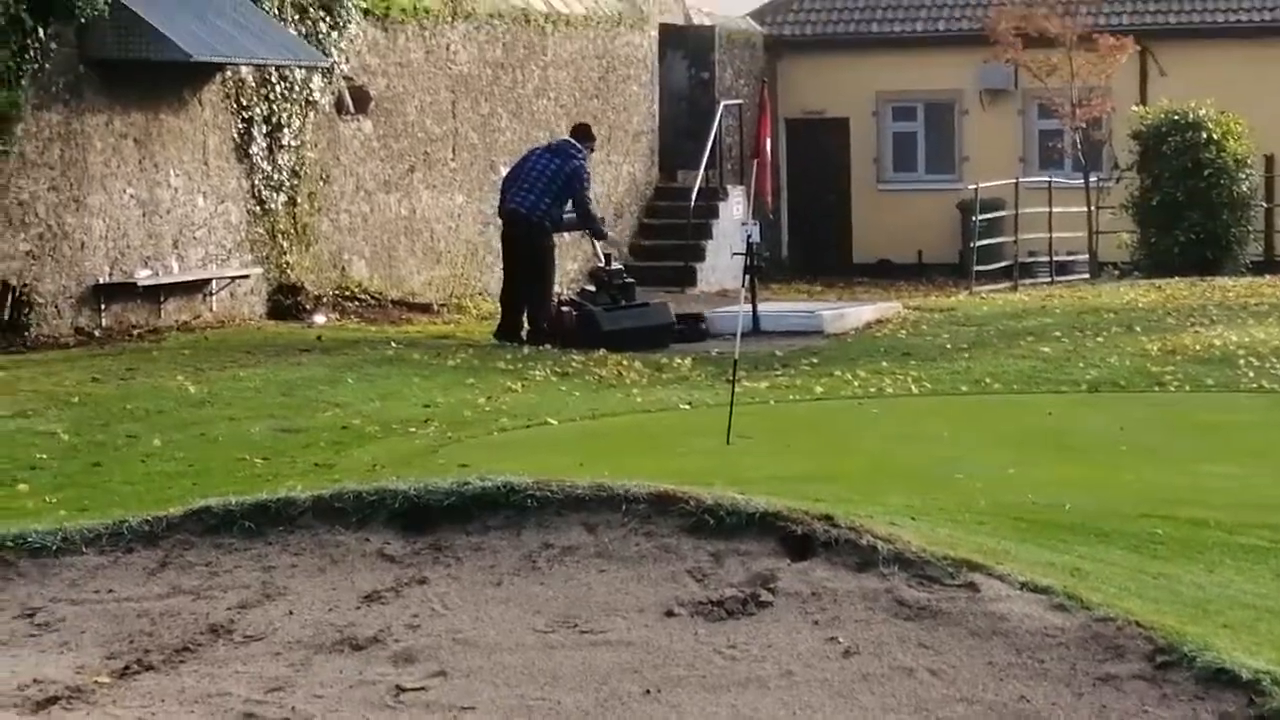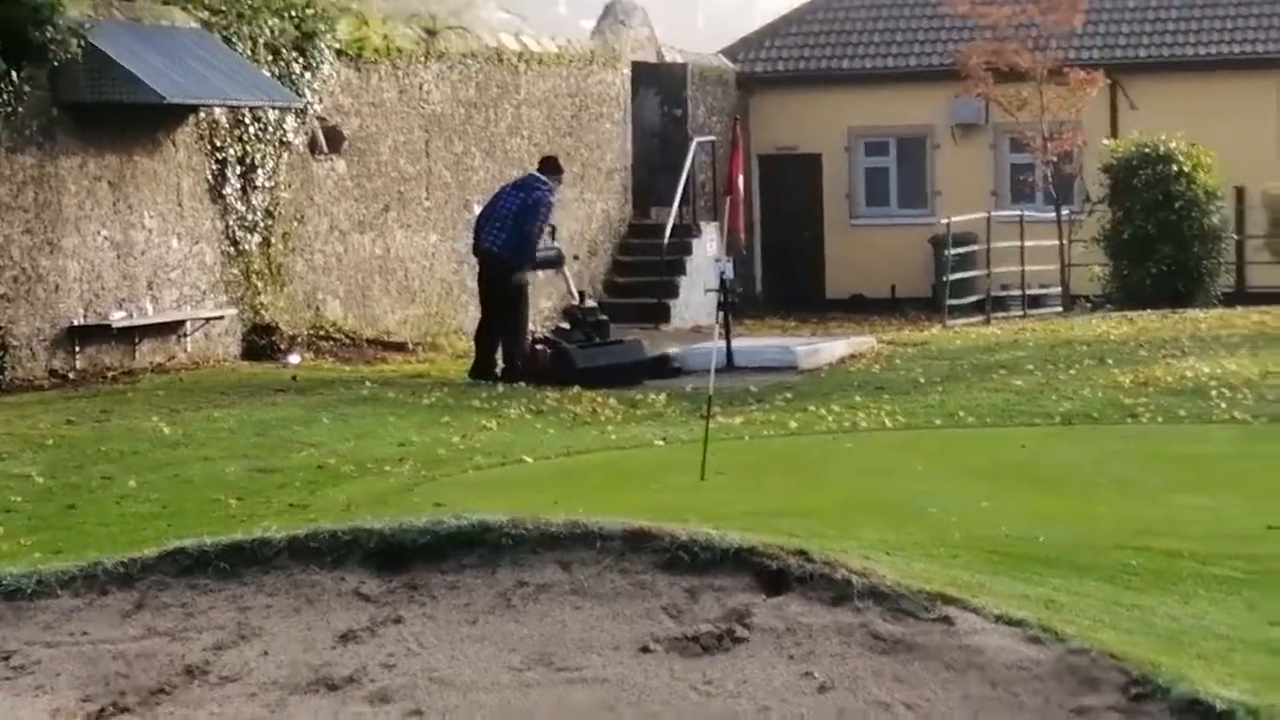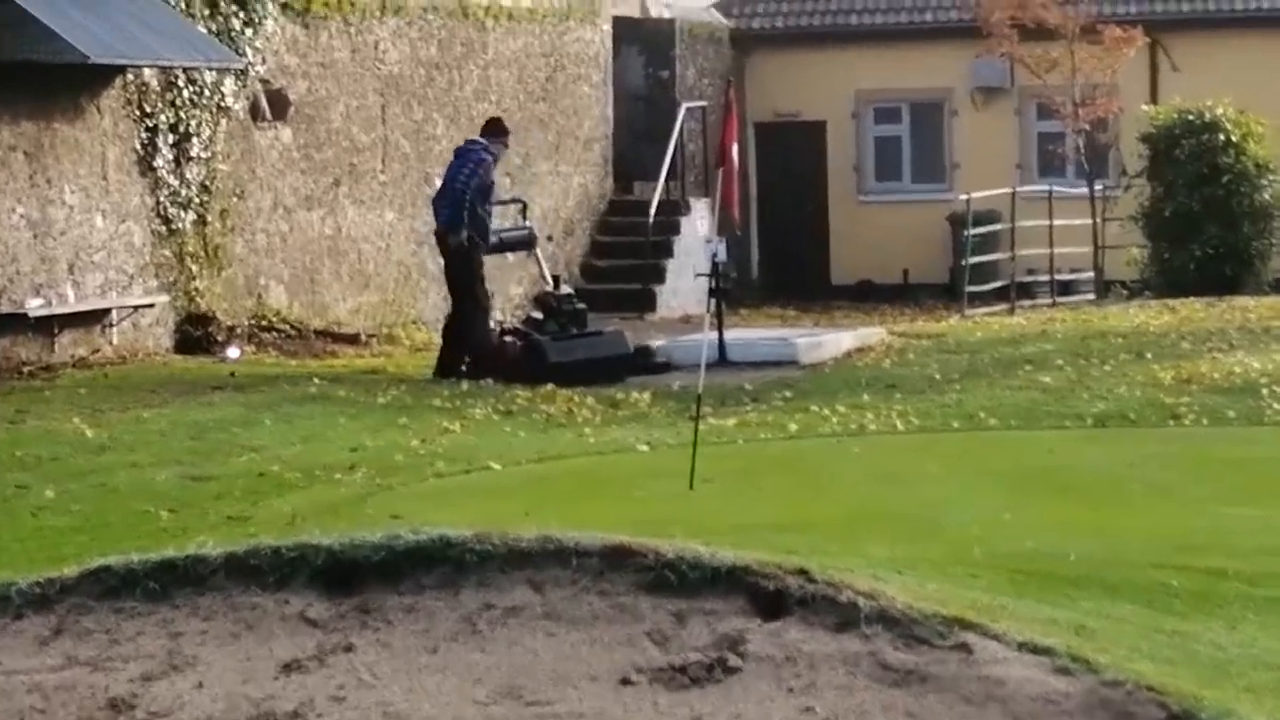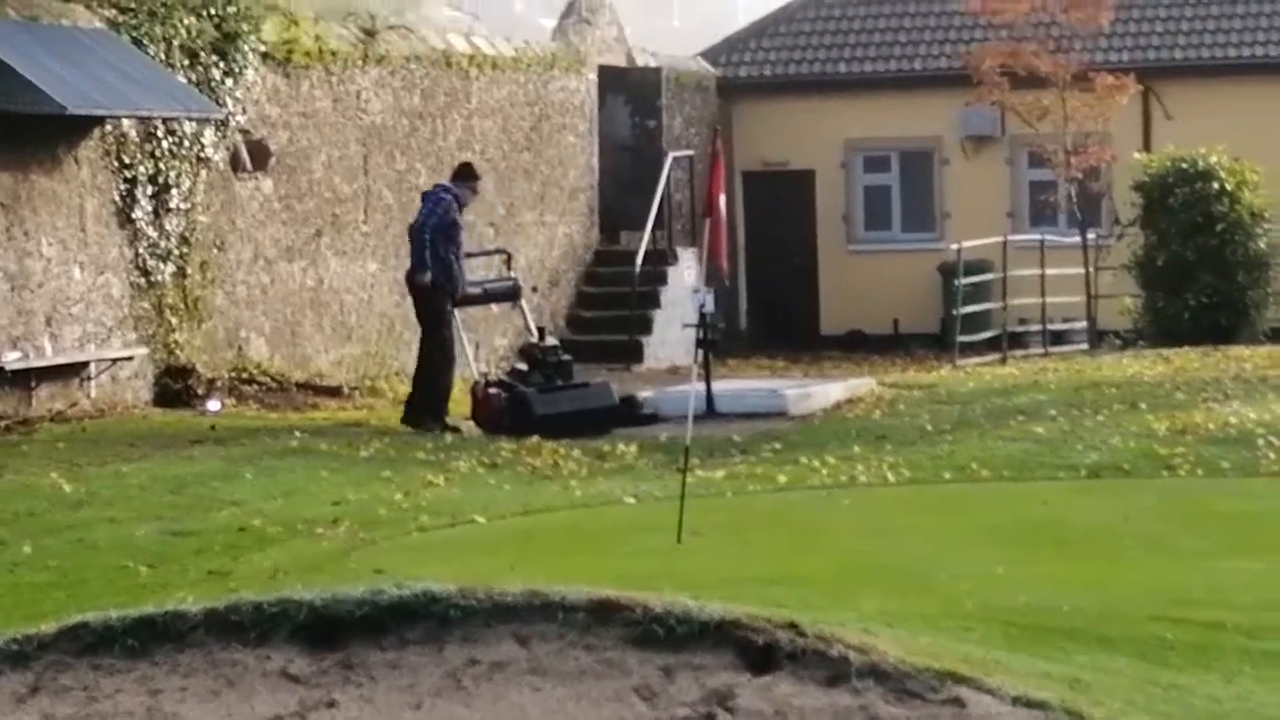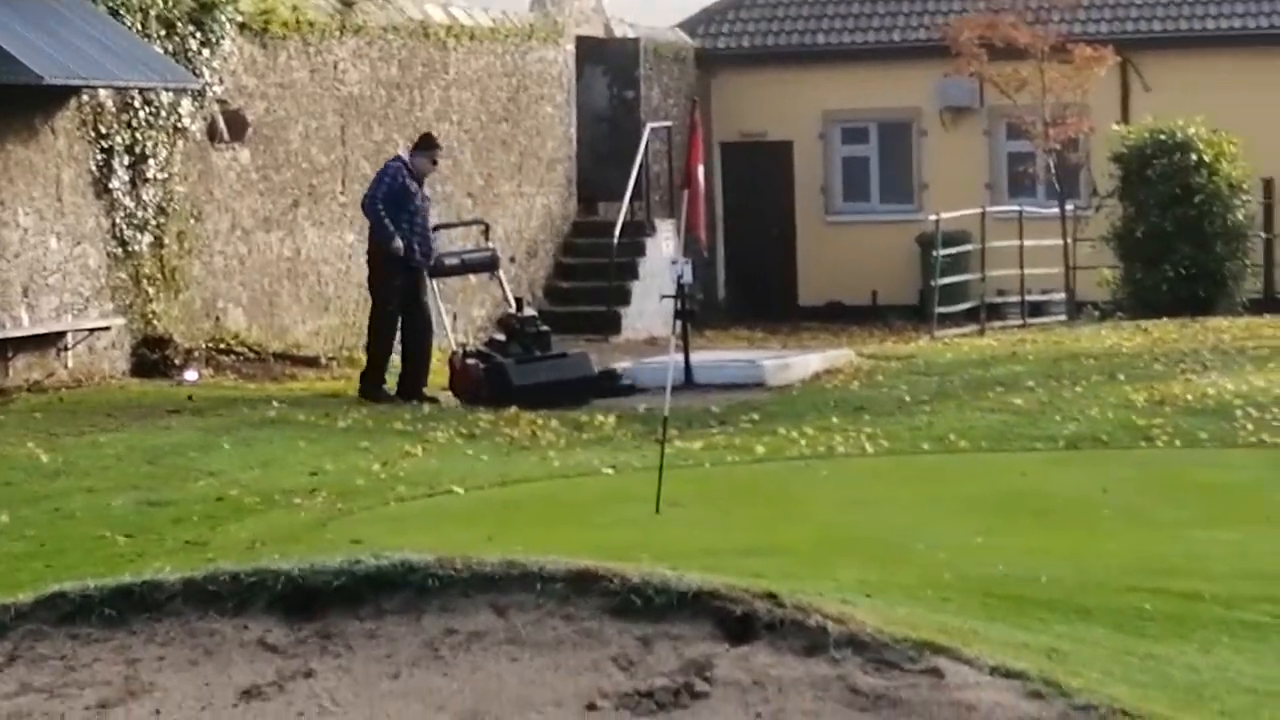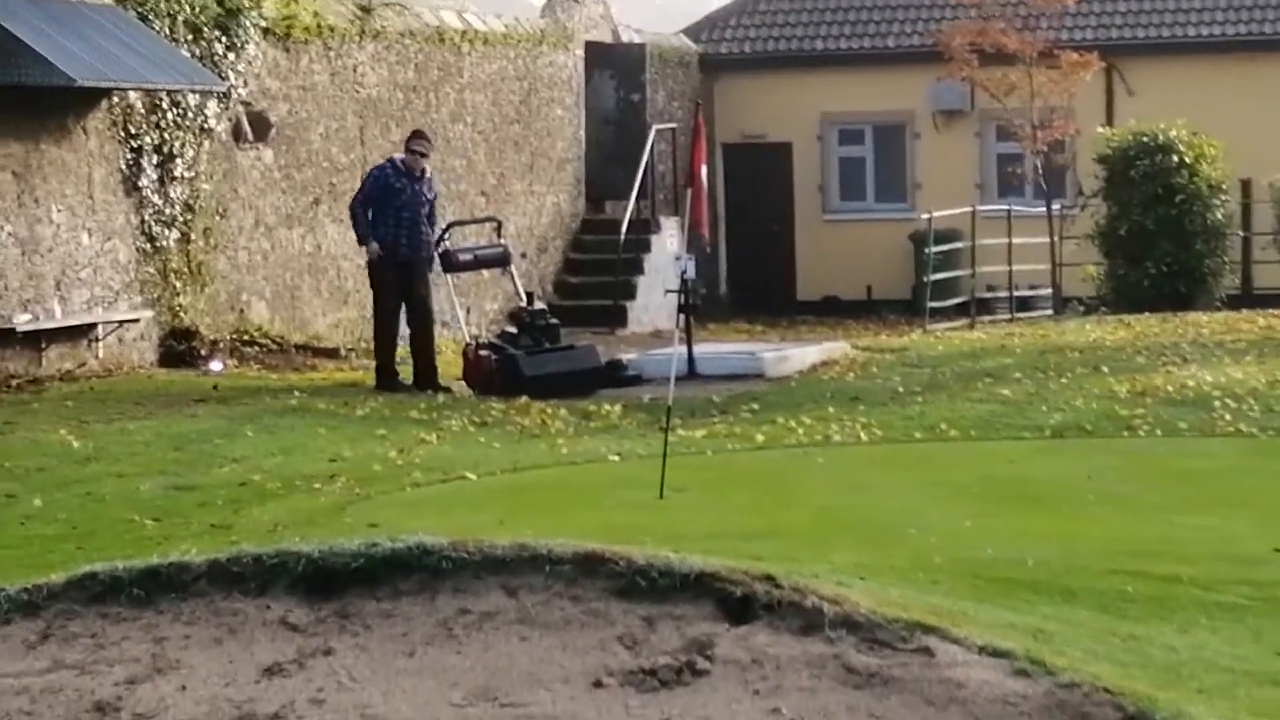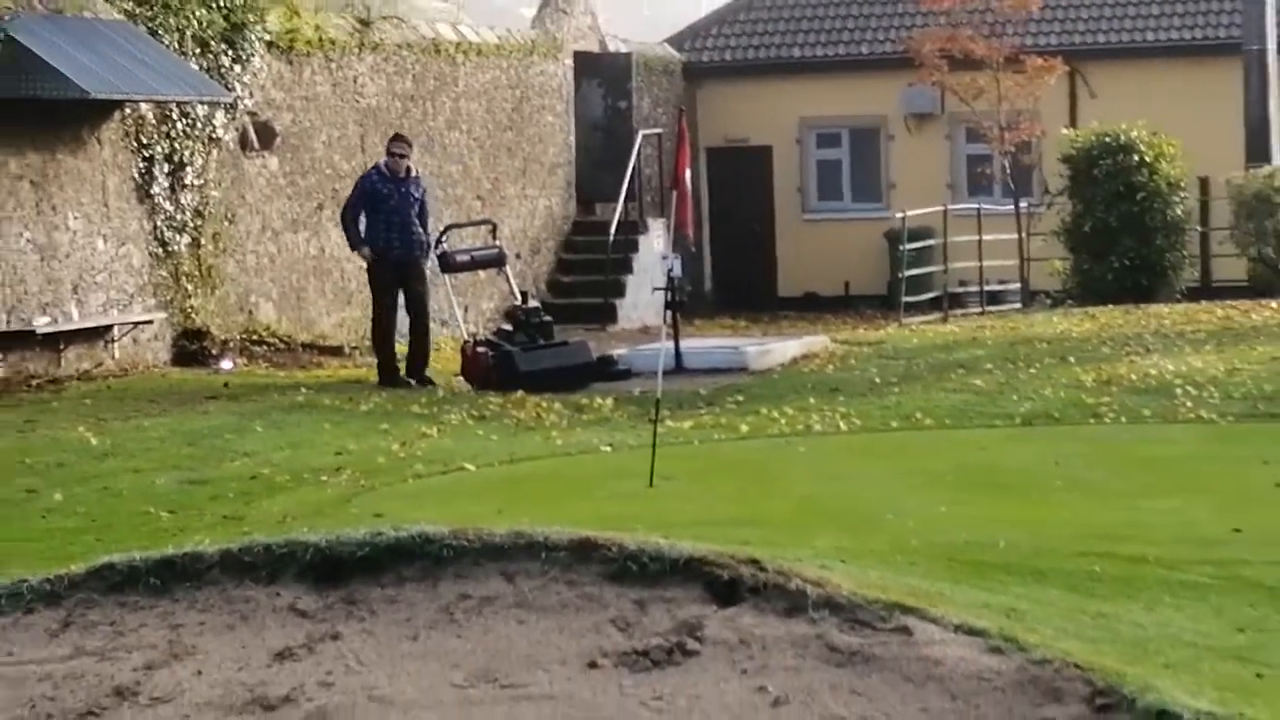
dt=0.3s
person 1, frame 1
left shoulder: (539, 152)
right shoulder: (577, 166)
left elbow: (509, 180)
right elbow: (583, 208)
left wrist: (504, 211)
right wrist: (601, 234)
left hip: (512, 218)
right hip: (536, 226)
left knee: (514, 278)
right knee: (540, 282)
left ankle: (507, 330)
right ankle: (539, 334)
person 1, frame 2
left shoulder: (510, 189)
right shoulder: (544, 197)
left elbow: (482, 219)
right elbow: (532, 235)
left wrist: (480, 249)
right wrist: (522, 267)
left hip: (487, 257)
right hip: (509, 264)
left knee: (490, 316)
right knee: (515, 319)
left ankle: (483, 367)
right ankle: (513, 372)
person 1, frame 3
left shoulder: (464, 157)
right shoulder: (482, 159)
left elbow: (440, 198)
right elbow: (461, 190)
right wrist: (459, 228)
left hip: (450, 238)
right hip: (465, 241)
left knee: (462, 304)
right knee: (476, 304)
left ankle: (449, 363)
right ankle: (481, 364)
person 1, frame 4
left shoulder: (448, 205)
right shoulder: (443, 200)
left elbow: (433, 240)
right elbow: (420, 231)
right wrist: (423, 269)
left hip: (440, 287)
right hip: (433, 286)
left knee: (443, 351)
right knee: (437, 347)
left ankle: (434, 415)
right ankle: (417, 409)
person 1, frame 5
left shoulder: (416, 183)
right shoulder: (395, 172)
right elbow: (371, 203)
left wrist: (423, 255)
right wrist: (390, 237)
left hip: (411, 263)
right hip: (389, 259)
left knee: (420, 324)
right knee: (386, 321)
left ankle: (412, 387)
right ankle: (372, 384)
person 1, frame 6
left shoulder: (428, 184)
right shoulder: (383, 173)
right elbow: (358, 206)
left wrist: (430, 255)
right wrist: (367, 239)
left hip: (417, 260)
right hip: (386, 257)
left knee: (423, 317)
right knee: (387, 317)
left ankle: (426, 377)
right ankle: (386, 376)
person 1, frame 7
left shoulder: (417, 184)
right shoulder: (371, 180)
left elbow: (423, 220)
right elbow: (349, 214)
left wrist: (424, 249)
right wrist: (359, 244)
left hip: (413, 257)
right hip: (382, 258)
left knee: (420, 312)
right knee: (385, 314)
left ankle: (417, 369)
right ankle: (388, 371)
